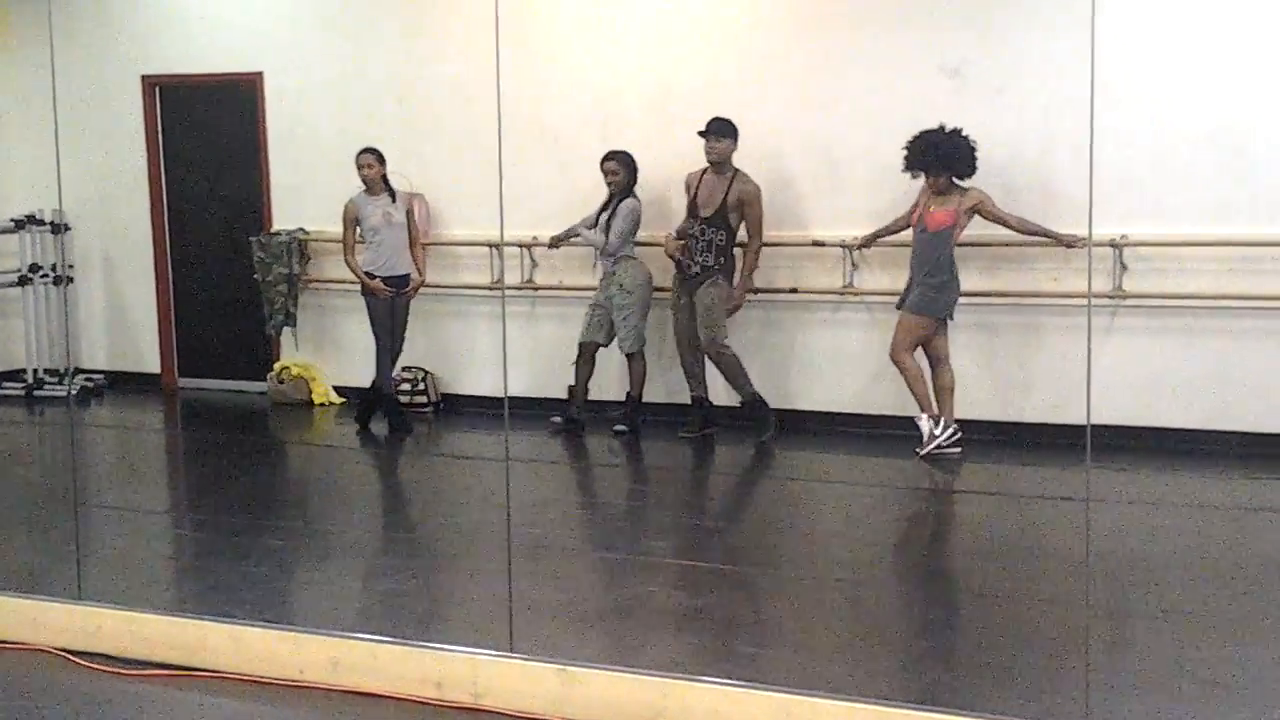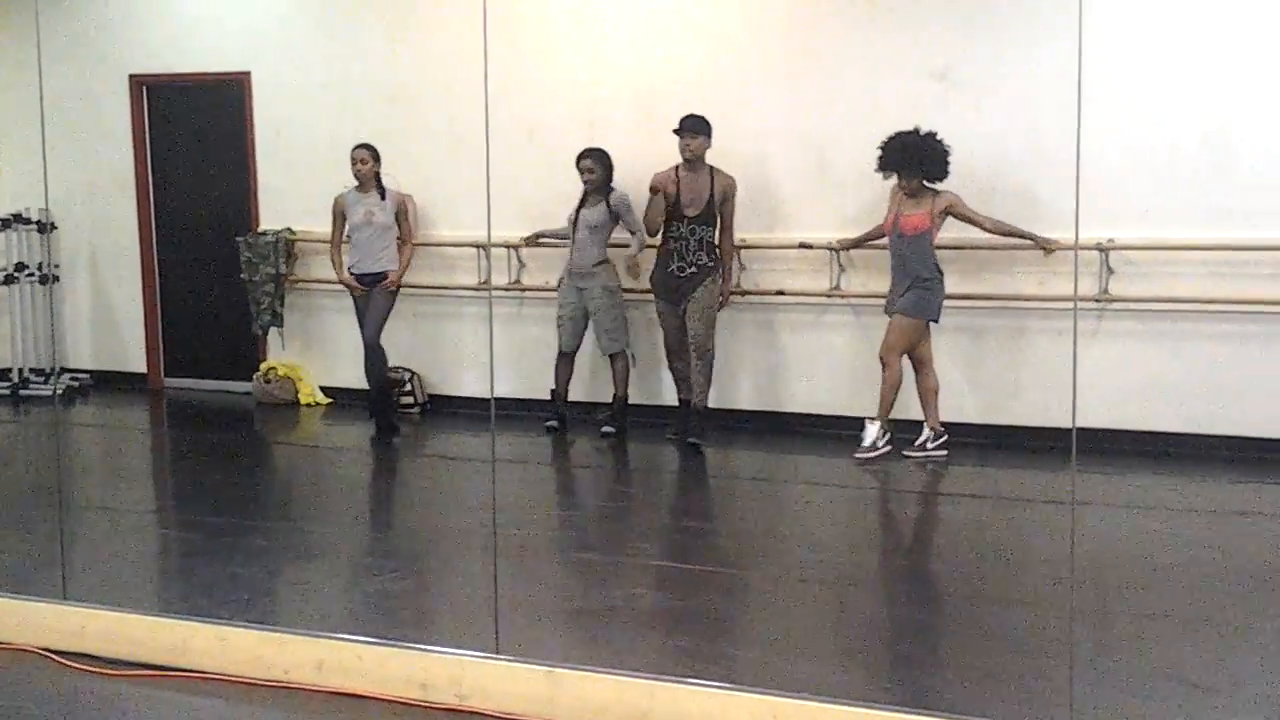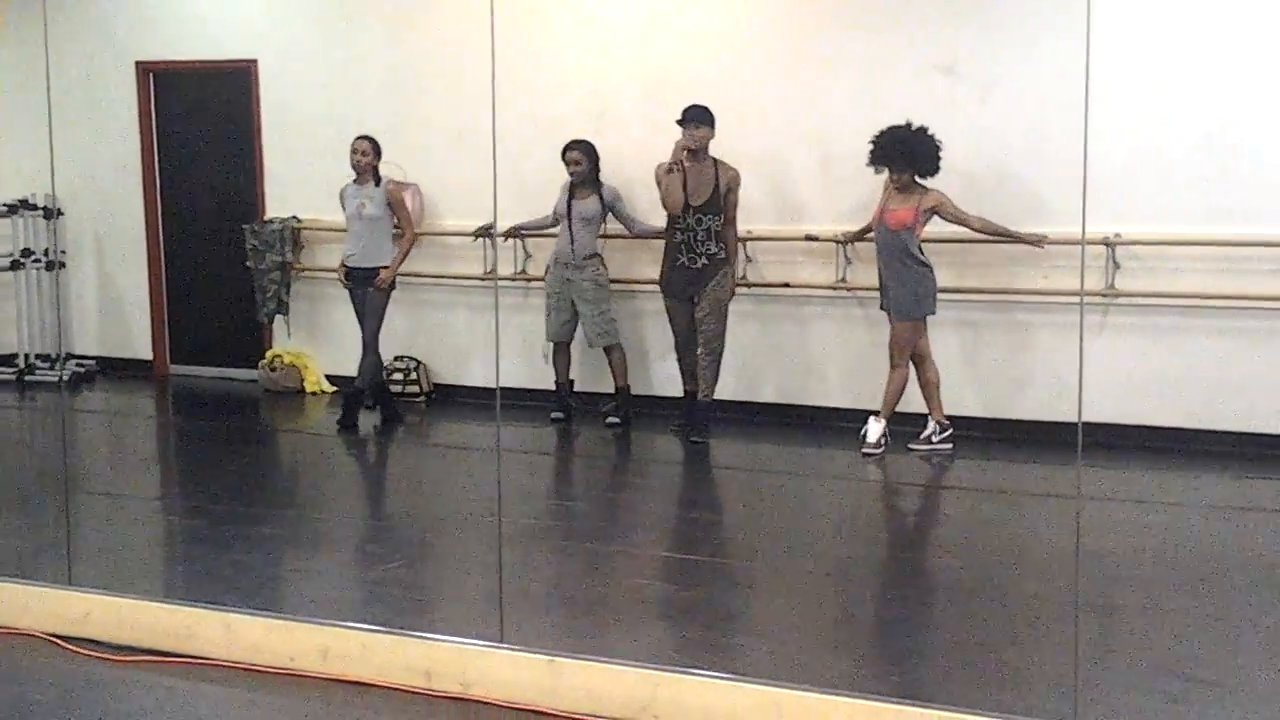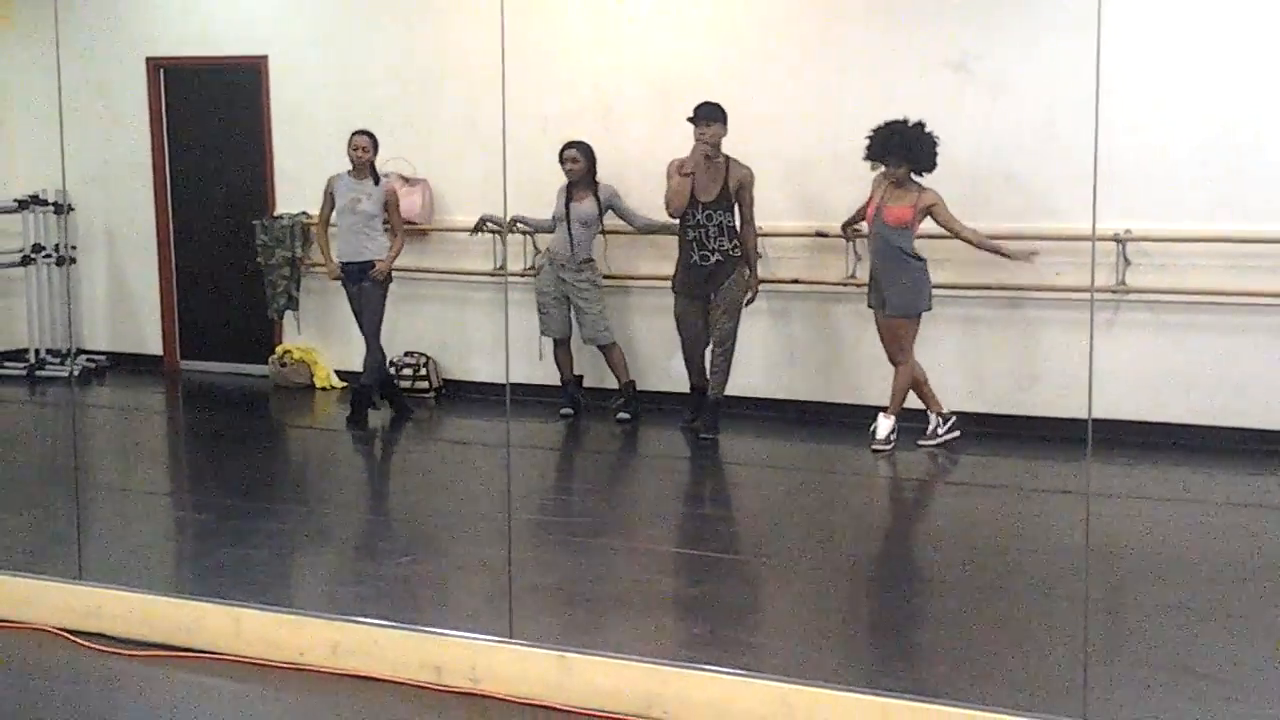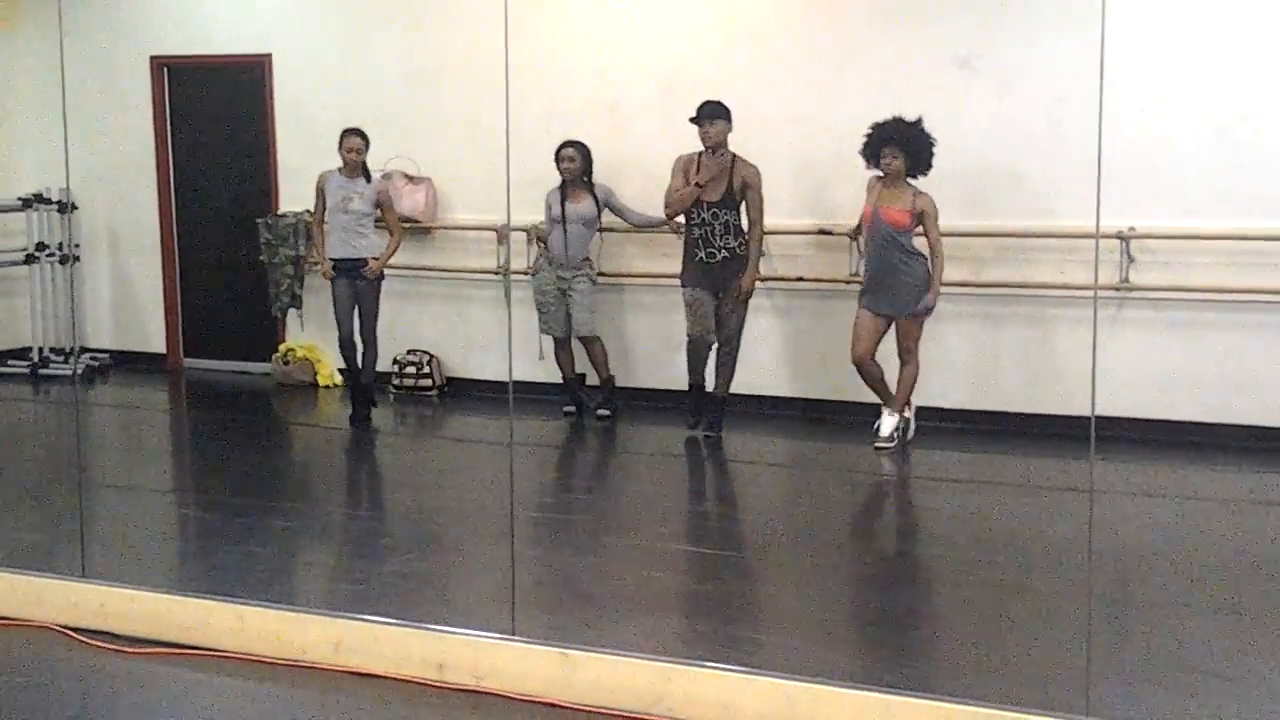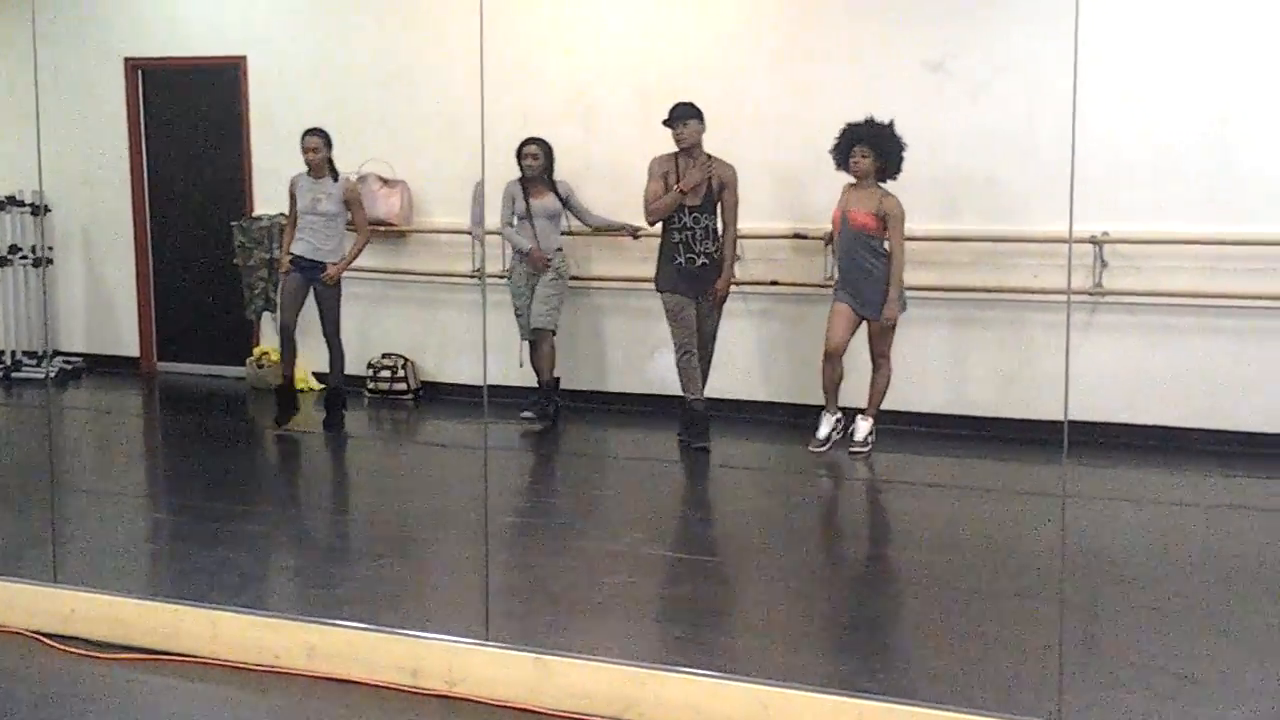
dt=0.4s
person 1, frame 1
left shoulder: (745, 188)
right shoulder: (693, 180)
left elbow: (755, 239)
left wrist: (743, 286)
right wrist: (673, 236)
left hip: (716, 275)
right hip: (685, 274)
left knee: (711, 342)
right knee: (686, 346)
left ankle: (756, 405)
right ankle: (701, 411)
person 1, frame 2
left shoulder: (724, 183)
right shoulder: (663, 180)
left elbow: (726, 234)
right elbow: (651, 231)
left wrist: (727, 278)
right wrist: (655, 196)
left hip: (703, 275)
right hip: (667, 275)
left knee: (701, 344)
right knee: (675, 347)
left ankle: (697, 417)
right ankle: (686, 410)
person 1, frame 3
left shoulder: (728, 175)
right shoulder: (667, 169)
left elbow: (729, 226)
right elbow: (674, 207)
left wrist: (732, 272)
right wrist: (676, 162)
left hip: (713, 269)
right hip: (676, 268)
left knee: (710, 342)
right knee: (684, 342)
left ankle: (702, 413)
right ankle: (690, 402)
person 1, frame 4
left shoulder: (740, 173)
right shoulder: (678, 167)
left elbow: (747, 225)
right elbow: (674, 209)
left wrist: (753, 272)
right wrist: (691, 167)
left hip: (728, 268)
right hip: (690, 267)
left knee: (722, 341)
right knee: (692, 339)
left ankle: (711, 409)
right ankle: (697, 394)
person 1, frame 5
left shoulder: (746, 172)
right shoulder: (685, 164)
left elbow: (755, 225)
right elbow: (671, 210)
left wrist: (752, 270)
right wrist: (702, 178)
left hip: (734, 265)
right hip: (697, 265)
left knee: (729, 339)
right knee: (699, 334)
left ankle: (716, 407)
right ankle: (696, 391)
person 1, frame 6
left shoulder: (723, 172)
right shoulder: (661, 166)
left elbow: (729, 226)
right elbow: (652, 214)
left wrist: (727, 272)
right wrist: (686, 185)
left hip: (710, 268)
right hip: (674, 268)
left knee: (704, 344)
right knee: (685, 344)
left ankle: (691, 414)
right ankle: (697, 418)
person 2, frame 1
left shoulder: (970, 198)
right shoulder: (927, 192)
left elbow: (1010, 221)
right elbow: (907, 219)
left wrist: (1057, 236)
right wrist: (872, 237)
left hip: (937, 286)
right hip: (921, 284)
left knee: (900, 351)
right knee: (938, 359)
left ankle: (932, 421)
right ankle: (947, 429)
person 2, frame 2
left shoulder: (942, 201)
right shoulder: (897, 195)
left elbow: (985, 223)
left wrist: (1034, 238)
right wrist: (855, 242)
left hip: (923, 289)
right hip: (902, 288)
left knee: (889, 356)
right knee: (921, 362)
left ankle: (878, 430)
right ankle: (934, 434)
person 2, frame 3
left shoulder: (930, 198)
right shoulder: (889, 188)
left elbow: (972, 222)
left wrist: (1020, 236)
right wrist: (857, 234)
left hip: (913, 285)
right hip: (892, 285)
left knee: (899, 360)
right knee: (920, 356)
left ankle: (878, 425)
right ankle: (939, 427)
person 2, frame 4
left shoulder: (925, 197)
right shoulder: (880, 184)
left elbow: (962, 231)
left wrist: (1007, 251)
right wrist: (848, 224)
left hip: (907, 282)
right hip: (880, 282)
left knee: (902, 357)
right knee: (898, 357)
left ankle: (887, 422)
right ankle: (940, 417)
person 2, frame 5
left shoulder: (921, 201)
right shoulder: (874, 186)
left elbow: (936, 248)
left wrist: (934, 290)
right wrist: (859, 229)
left hip: (909, 285)
right hip: (875, 286)
left knee: (908, 356)
right knee: (860, 355)
left ankle: (893, 418)
right ankle: (895, 405)
person 2, frame 6
left shoulder: (888, 203)
right shoulder: (847, 192)
left elbow: (897, 254)
left wrist: (893, 300)
right wrist: (835, 235)
left hip: (879, 288)
right hip: (848, 287)
left knee: (880, 359)
right knee: (832, 349)
left ankle: (866, 423)
right ankle: (831, 416)
person 3, frame 1
left shoulder: (404, 200)
right shoulder: (354, 206)
left elbow: (415, 242)
right elbow: (349, 253)
left wrist: (420, 274)
right wrist: (366, 281)
left hip: (402, 280)
right hip: (376, 282)
left knee: (395, 346)
right knee: (385, 345)
left ankle: (371, 399)
right ankle: (393, 410)
person 3, frame 2
left shoulder: (395, 200)
right shoulder: (343, 201)
left elbow: (407, 241)
right elbow: (335, 246)
left wrist: (399, 272)
right wrist: (342, 276)
left hip: (385, 278)
right hip: (358, 280)
left knee: (371, 337)
right knee: (368, 345)
left ankle: (386, 390)
right ankle: (382, 413)
person 3, frame 3
left shoulder: (388, 191)
right shoulder: (345, 193)
left elbow: (409, 234)
left wrist: (392, 269)
right wrist: (342, 265)
left hip: (379, 274)
right hip: (354, 274)
left knee: (369, 340)
right knee: (369, 340)
left ankle: (353, 403)
right ankle: (386, 404)
person 3, frame 4
left shoulder: (384, 190)
right shoulder: (335, 183)
left elbow: (398, 233)
right elbow: (322, 226)
left wrist: (388, 262)
right wrist: (329, 261)
left hip: (374, 268)
right hip: (348, 268)
left knee: (371, 336)
right knee: (369, 336)
left ankle: (361, 401)
right ankle: (394, 396)
person 3, frame 5
left shoulder: (376, 189)
right shoulder: (326, 181)
left elbow: (396, 233)
right elbow: (317, 224)
left wrist: (382, 262)
right wrist: (322, 259)
left hip: (366, 266)
right hip: (339, 266)
left knee: (368, 334)
right knee: (344, 334)
left ankle: (362, 402)
right ankle: (357, 379)
person 3, frame 6
left shoulder: (345, 187)
right shoulder: (296, 183)
left elbow: (363, 233)
left wrist: (341, 266)
right wrist: (284, 255)
left hip: (326, 268)
right hip: (298, 262)
left knee: (331, 336)
right knee: (286, 326)
left ankle: (335, 405)
right ankle: (287, 392)
person 4, frame 1
left shoulder: (630, 205)
right shoulder: (613, 200)
left elbow: (609, 245)
right elbow: (593, 220)
left wrist: (581, 233)
right wrist: (563, 234)
left hip: (628, 277)
right hip: (609, 279)
left knee: (632, 347)
right knee: (586, 344)
left ankle: (632, 411)
right ankle: (575, 409)
person 4, frame 2
left shoulder: (617, 199)
right shoulder: (584, 198)
left elbow: (639, 234)
left wrist: (632, 255)
right wrist: (543, 233)
left hip: (599, 279)
right hip: (571, 278)
left knee: (615, 346)
right knee: (566, 346)
left ankle: (618, 410)
right ankle: (559, 407)
person 4, frame 3
left shoulder: (607, 193)
right shoulder: (567, 189)
left elbow: (633, 226)
left wrist: (663, 230)
right wrist: (521, 226)
left hip: (589, 270)
right hip: (558, 269)
left knee: (607, 336)
right knee: (560, 336)
left ankle: (622, 399)
right ankle: (563, 397)
person 4, frame 4
left shoulder: (605, 192)
right shoulder: (563, 192)
left elbow: (636, 221)
left wrist: (670, 226)
right wrist: (520, 219)
left hip: (583, 272)
right hip: (551, 268)
left knee: (601, 335)
right knee: (560, 335)
left ankle: (628, 394)
right ankle: (571, 392)
person 4, frame 5
left shoulder: (600, 192)
right shoulder: (553, 195)
left elbow: (631, 217)
right elbow: (547, 231)
left wrist: (666, 220)
right wrist: (540, 232)
left hip: (580, 270)
right hip: (547, 268)
left knee: (585, 331)
right knee: (559, 334)
left ankle: (608, 390)
right ankle: (572, 390)
person 4, frame 6
left shoulder: (560, 188)
right shoulder: (513, 188)
left elbow: (588, 219)
right elbow: (506, 228)
left wrist: (622, 226)
right wrist: (529, 248)
left hip: (553, 265)
right hip: (522, 266)
left knee: (542, 327)
right knee: (532, 333)
left ankle: (546, 393)
right ankle: (547, 393)
